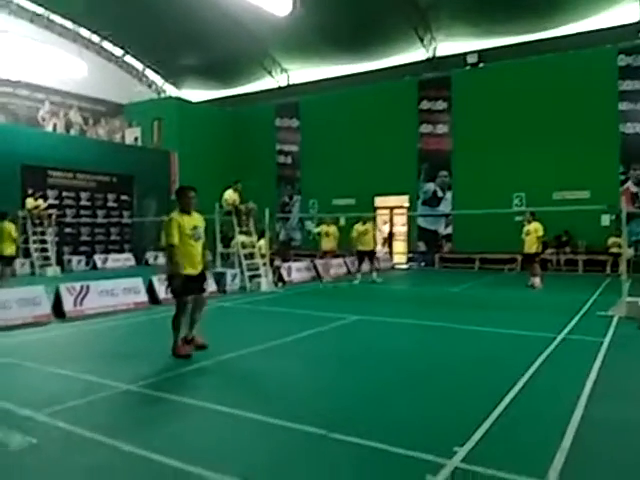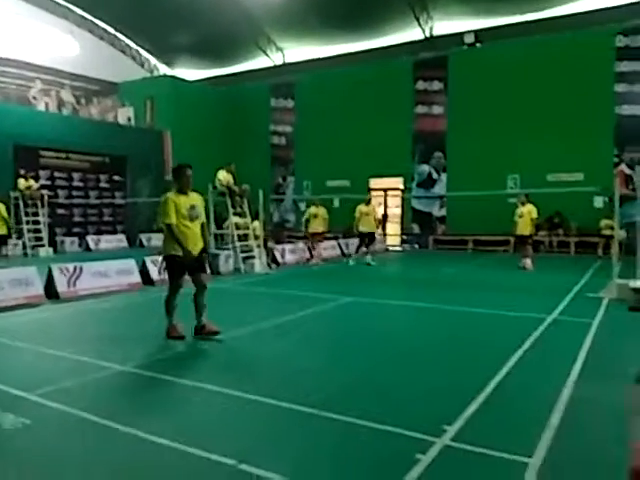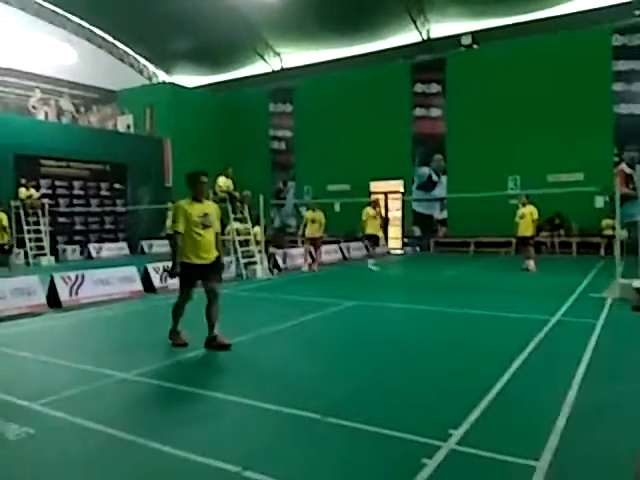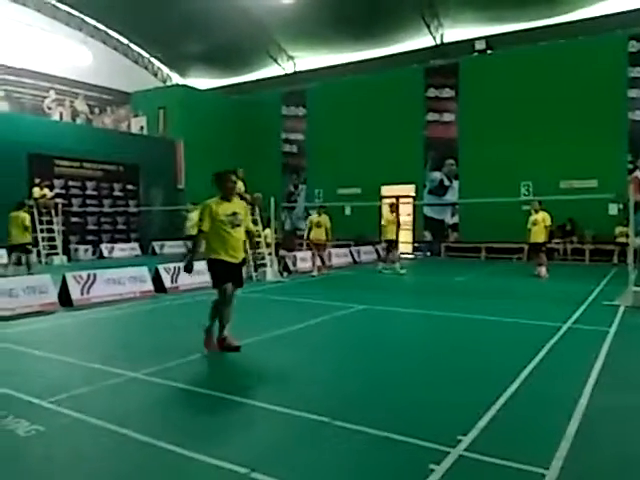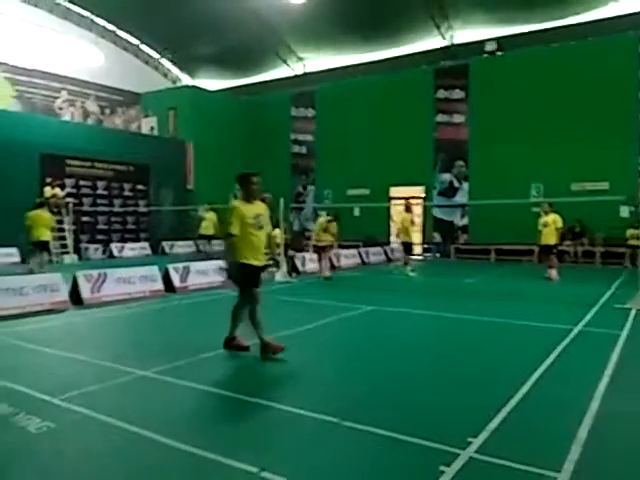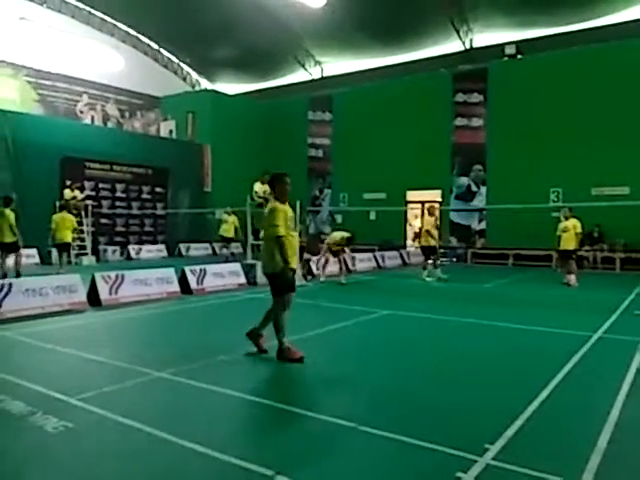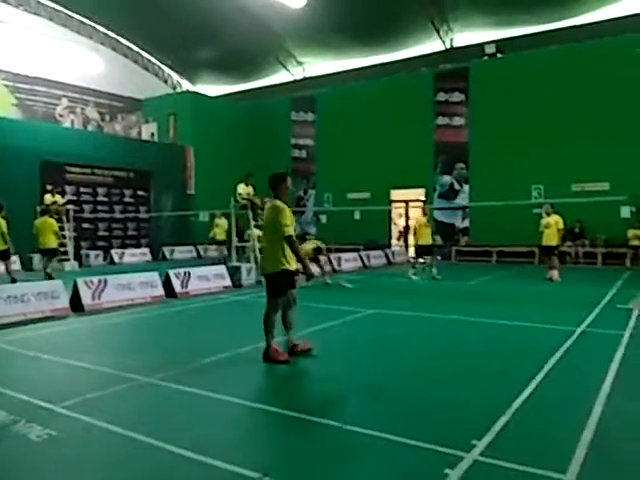
dt=0.3s
person 1, frame 1
left shoulder: (199, 218)
right shoulder: (174, 220)
right elbow: (171, 247)
left wrist: (205, 267)
right wrist: (177, 271)
left hip: (196, 270)
right hip: (180, 271)
left knee: (200, 302)
right knee: (182, 307)
left ankle: (189, 336)
right ankle: (177, 344)
person 1, frame 2
left shoulder: (198, 198)
right shoulder: (170, 199)
left elbow: (202, 225)
right elbow: (170, 227)
left wrist: (206, 248)
right wrist: (184, 249)
left hip: (196, 251)
right hip: (176, 252)
left knee: (202, 285)
right knee: (175, 288)
left ankle: (201, 324)
right ankle: (171, 325)
person 1, frame 3
left shoulder: (213, 207)
right shoulder: (183, 207)
right elbow: (176, 236)
left wrist: (220, 257)
right wrist: (175, 262)
left hip: (211, 259)
right hip: (189, 260)
left knee: (214, 295)
right knee: (184, 297)
left ankle: (212, 336)
right ankle: (175, 330)
person 1, frame 4
left shoulder: (242, 205)
right shoulder: (211, 206)
left elbow: (249, 231)
right elbow: (200, 234)
right wrist: (191, 258)
left hip: (237, 259)
right hip: (218, 258)
left knee: (229, 298)
right knee: (225, 295)
left ankle: (222, 336)
right ankle: (210, 328)
person 1, frame 5
left shoulder: (263, 207)
right shoulder: (237, 208)
left elbow: (267, 233)
right elbow: (231, 237)
right wrist: (231, 264)
left hip: (257, 261)
right hip: (244, 262)
left knee: (244, 300)
right knee: (254, 300)
left ankle: (231, 337)
right ankle: (264, 343)
person 1, frame 6
left shoulder: (285, 207)
right shoulder: (276, 208)
right elbow: (278, 240)
right wrist: (286, 266)
left hip: (287, 264)
right hip: (279, 266)
left knee: (283, 303)
right knee: (282, 304)
left ankle: (257, 332)
right ankle: (283, 347)
person 1, frame 7
left shoulder: (274, 206)
right shoulder: (280, 209)
right elbow: (289, 240)
right wrist: (305, 265)
left hip: (282, 264)
right hip: (278, 266)
left knee: (290, 302)
right knee: (274, 306)
left ankle: (292, 343)
right ankle: (269, 348)
